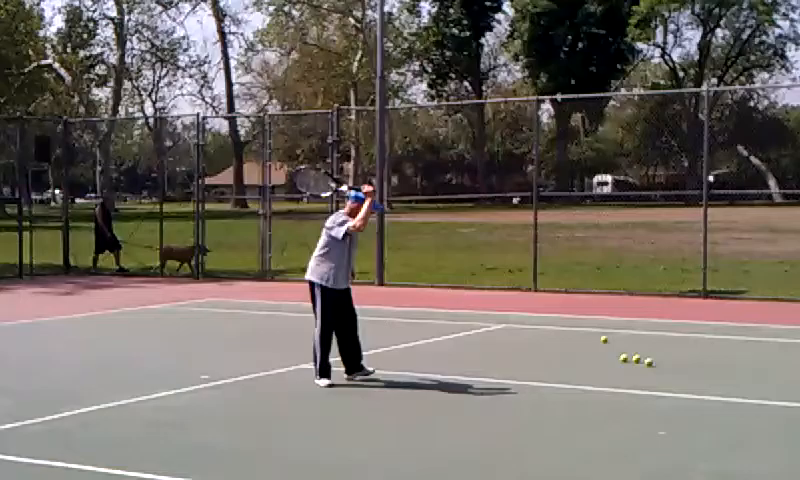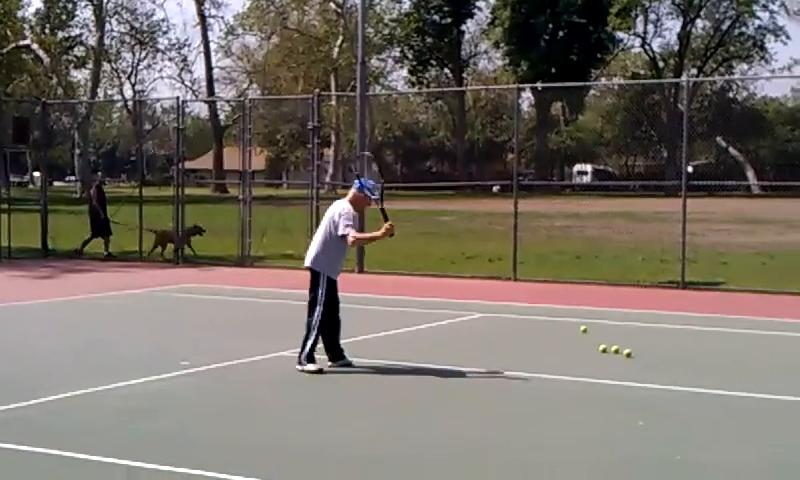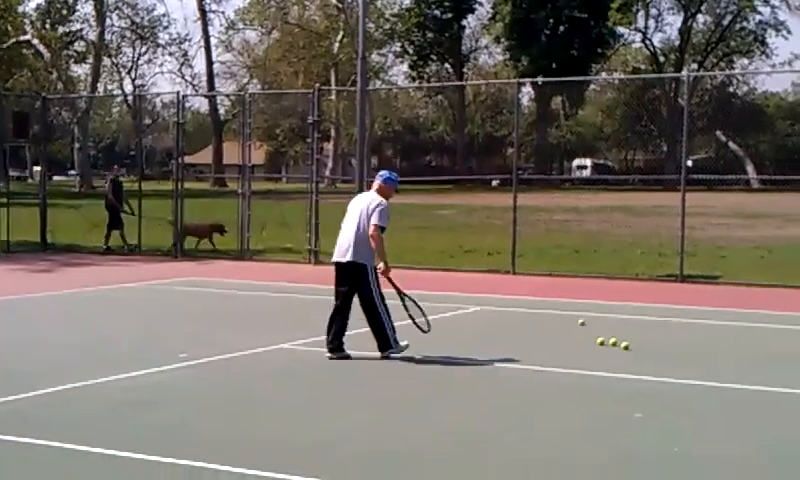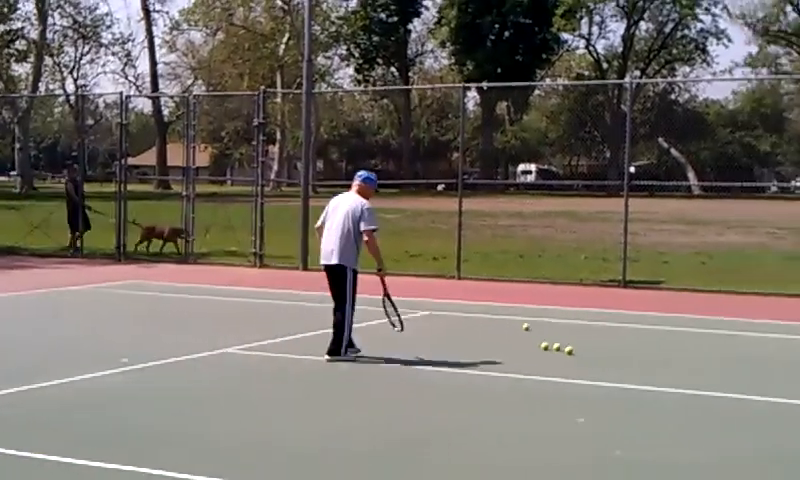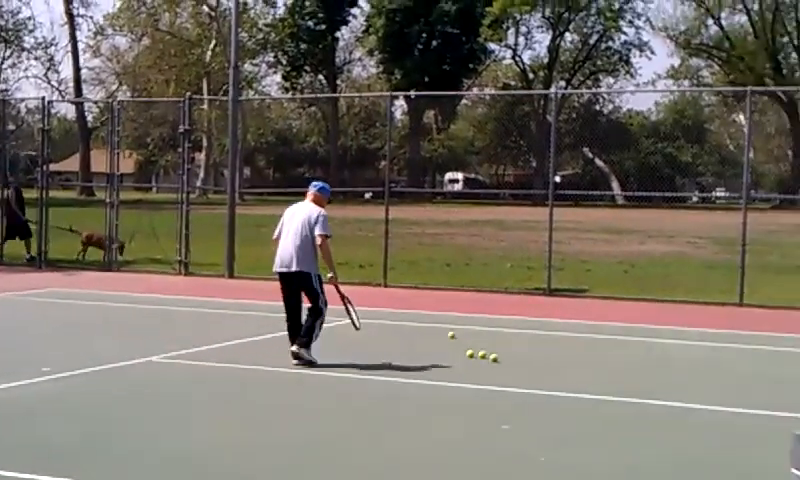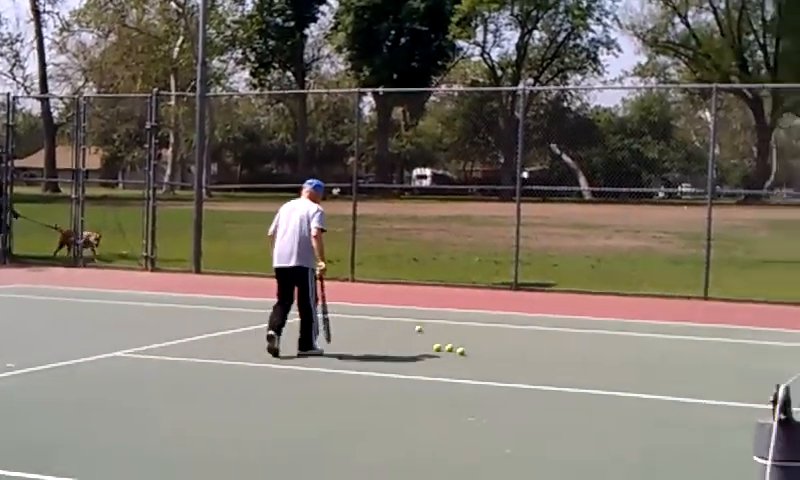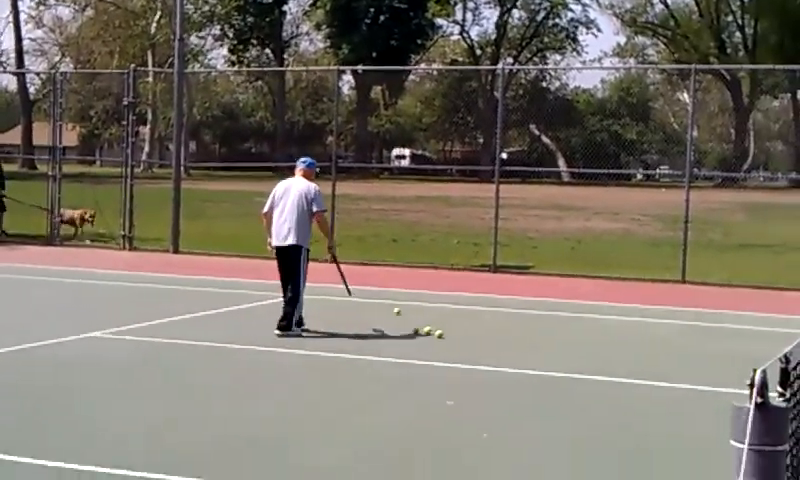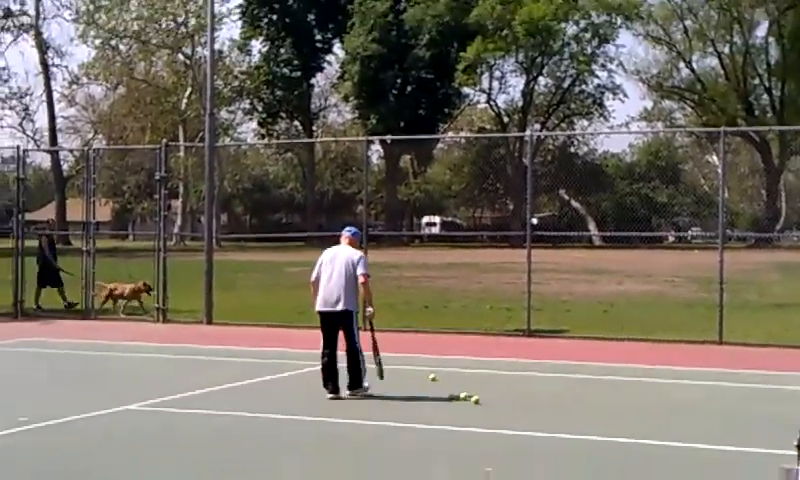
dt=0.4s
person 1, frame 1
left shoulder: (348, 222)
right shoulder: (337, 219)
right elbow: (359, 226)
left wrist: (349, 270)
right wrist: (369, 200)
left hip: (341, 283)
right hip: (322, 281)
left knee: (348, 326)
right knee: (324, 328)
left ankle: (354, 367)
right ankle: (321, 373)
person 1, frame 2
left shoulder: (341, 206)
right shoulder: (347, 211)
right elbow: (353, 240)
right wrist: (380, 234)
left hip: (325, 266)
right hip: (322, 266)
left knee: (331, 312)
right knee: (319, 312)
left ankle: (335, 355)
right ankle: (305, 359)
person 1, frame 3
left shoulder: (358, 199)
right shoulder: (380, 203)
right elbow: (374, 233)
right wrist: (384, 262)
left hip: (342, 257)
right hip: (360, 260)
left knee: (342, 303)
right knee: (374, 303)
left ankle: (335, 347)
right ankle: (388, 345)
person 1, frame 4
left shoulder: (335, 200)
right shoulder: (363, 205)
left elbow: (319, 228)
right elbow: (368, 238)
right wrist: (380, 263)
left hip: (328, 259)
right hip: (345, 261)
left knee: (343, 304)
right knee: (344, 306)
left ankle: (345, 345)
right ankle: (337, 351)
person 1, frame 5
left shoulder: (290, 209)
right shoulder: (319, 213)
left elbow: (276, 238)
right elbow: (321, 242)
right wrist: (332, 269)
left hip: (283, 266)
right hip: (305, 268)
left knee: (292, 311)
right knee: (318, 307)
left ankle: (299, 355)
right ankle: (301, 345)
person 1, frame 6
left shoulder: (286, 207)
right shoulder: (315, 209)
left elbow: (272, 234)
right elbow: (316, 235)
left wrist: (276, 257)
right wrist: (321, 260)
left hip: (281, 262)
right hip: (302, 263)
left knee: (283, 302)
right knee: (307, 304)
left ankle: (274, 332)
right ankle: (306, 345)
person 1, frame 7
left shoulder: (280, 185)
right shoulder: (312, 188)
left elbow: (266, 213)
right elbow: (319, 217)
left wrist: (269, 236)
right wrist: (330, 240)
left hip: (279, 241)
right hip: (298, 242)
left knee: (287, 283)
right knee: (296, 285)
left ankle: (295, 322)
right ankle: (286, 325)
person 1, frame 8
left shoulder: (326, 253)
right shoulder: (357, 255)
left elbow: (314, 280)
right elbow: (362, 280)
left wrist: (316, 302)
right wrist: (369, 305)
left hip: (325, 306)
right hip: (347, 307)
left knee: (328, 349)
right knee: (353, 346)
left ankle: (332, 389)
right ankle: (355, 385)
